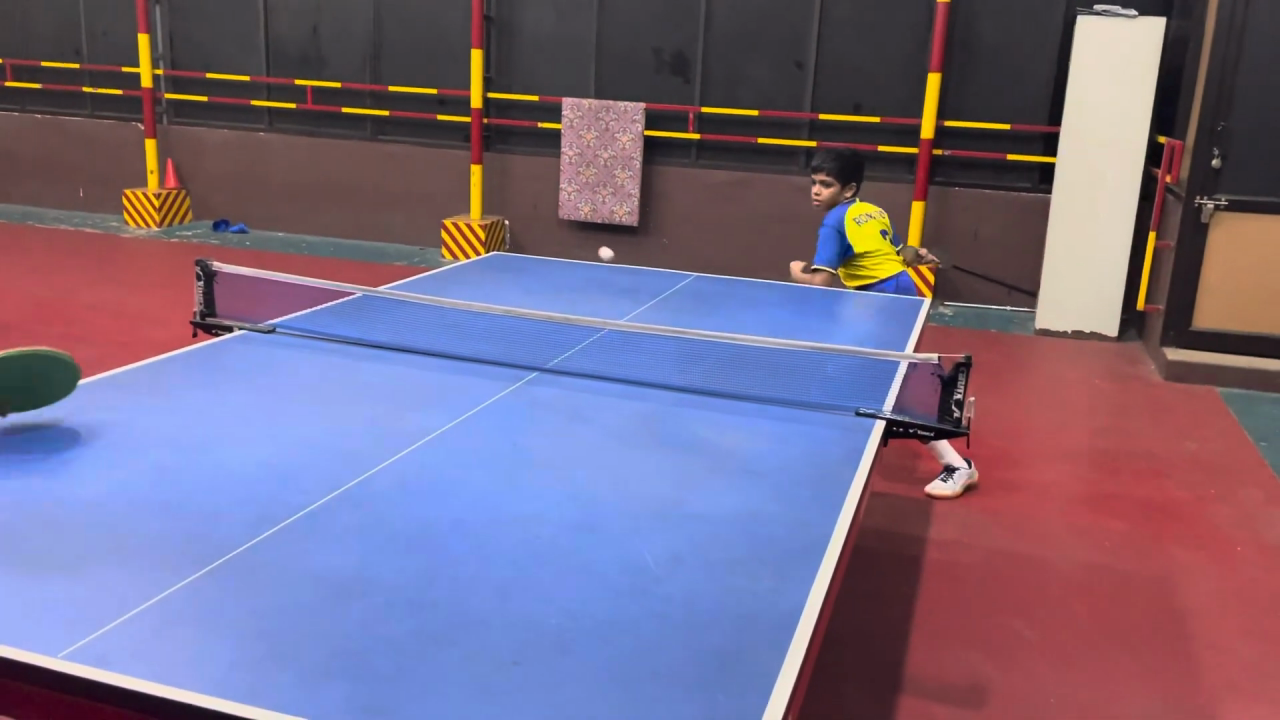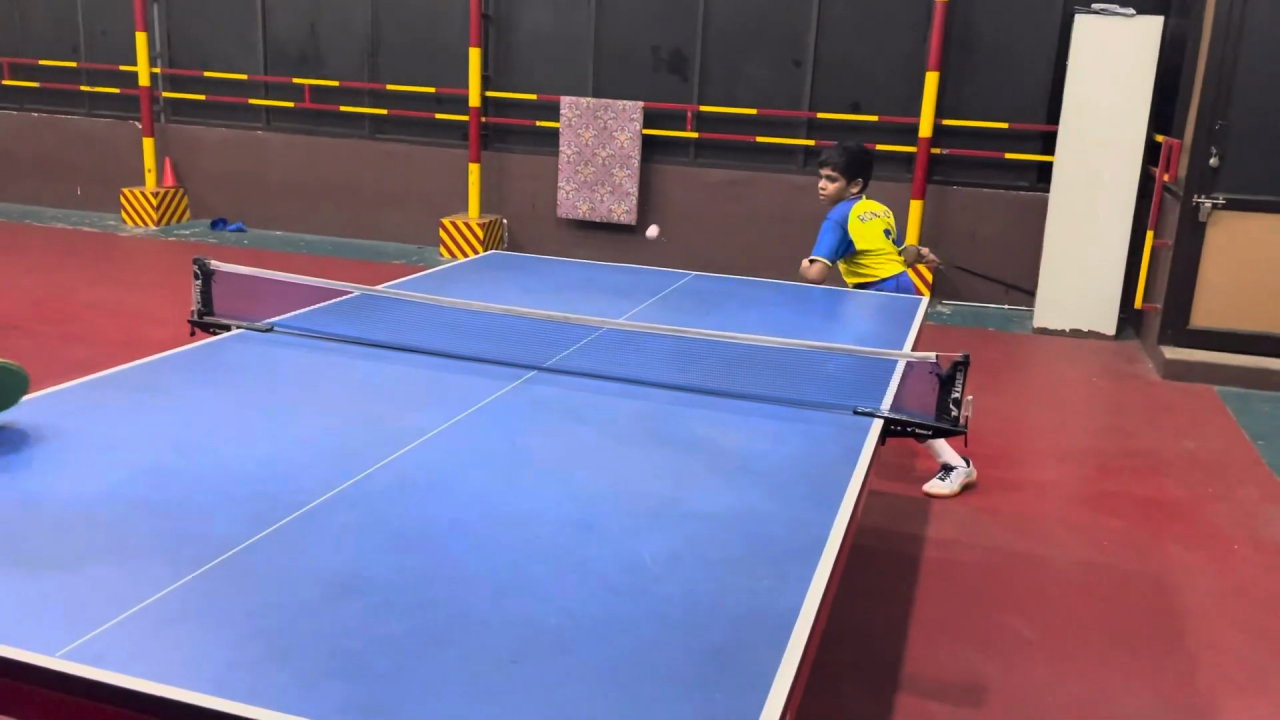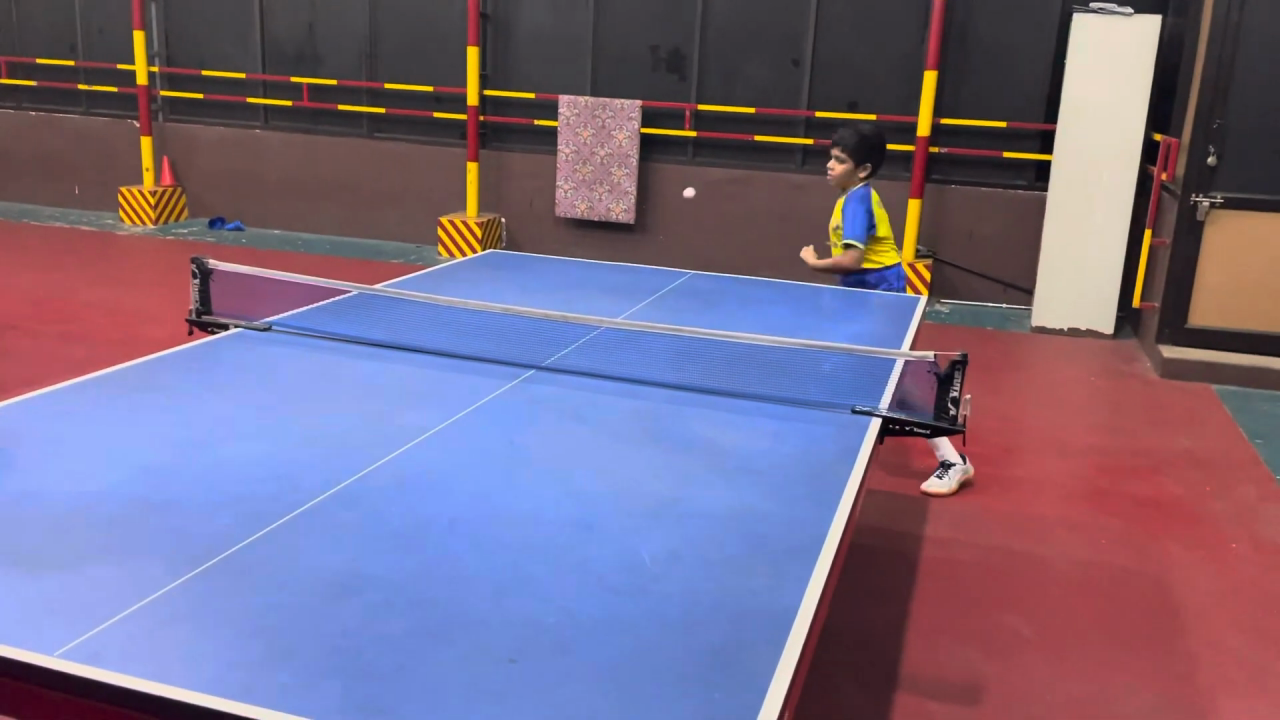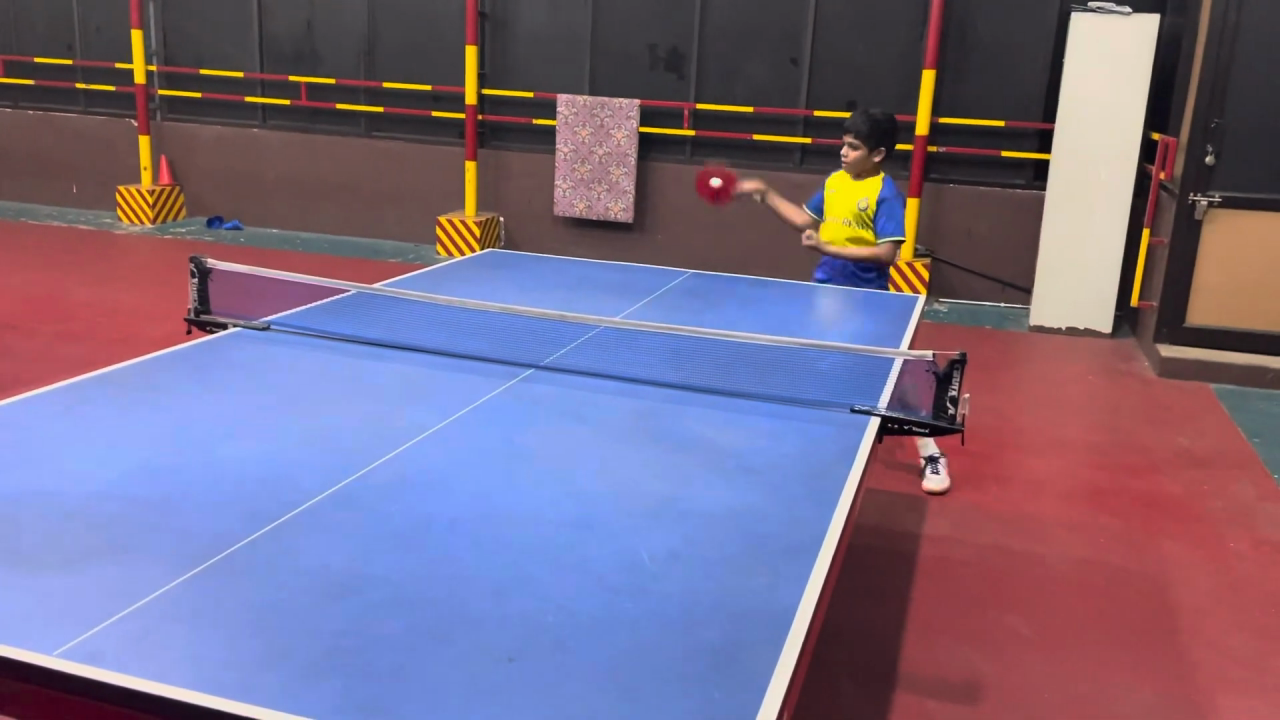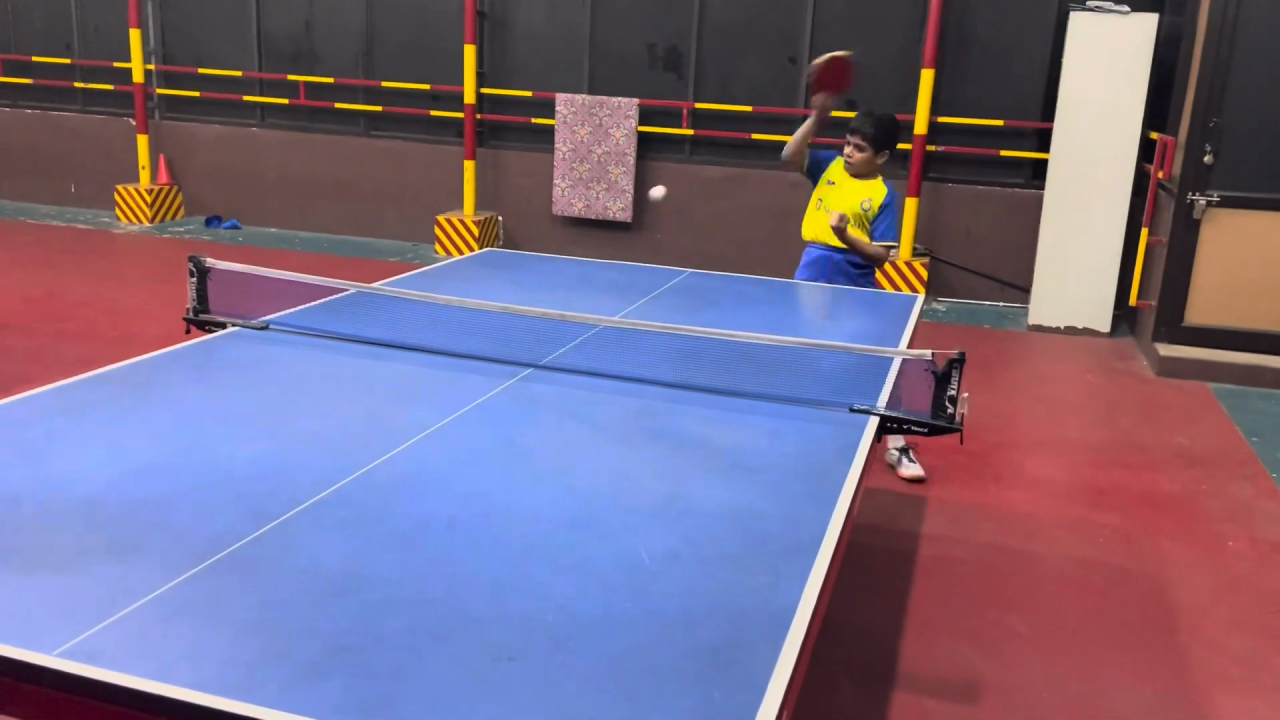
dt=0.1s
person 1, frame 1
left shoulder: (835, 222)
right shoulder: (874, 212)
left elbow: (820, 282)
right elbow: (905, 253)
left wrist: (799, 272)
right wrist: (917, 254)
right hip: (888, 298)
left ankle: (958, 465)
person 1, frame 2
left shoulder: (839, 218)
right shoulder: (879, 212)
left elbow: (817, 275)
right elbow: (904, 255)
left wrist: (804, 267)
right wrist: (918, 254)
right hip: (885, 299)
person 1, frame 3
left shoulder: (856, 200)
right shoulder: (862, 197)
left elbow: (853, 260)
left wrist: (814, 263)
left hip: (879, 296)
right hip: (863, 295)
person 1, frame 4
left shoulder: (886, 193)
right shoulder: (834, 181)
left elbow: (887, 253)
right elbow: (805, 221)
left wrist: (833, 248)
right wrist: (764, 193)
left hip: (864, 291)
right hip: (827, 288)
person 1, frame 5
left shoulder: (884, 196)
right shoulder: (828, 164)
left elbow: (880, 257)
right elbow: (790, 155)
left wrist: (846, 236)
right wrist: (815, 115)
left hip: (855, 285)
right hip: (812, 278)
left ankle: (899, 445)
